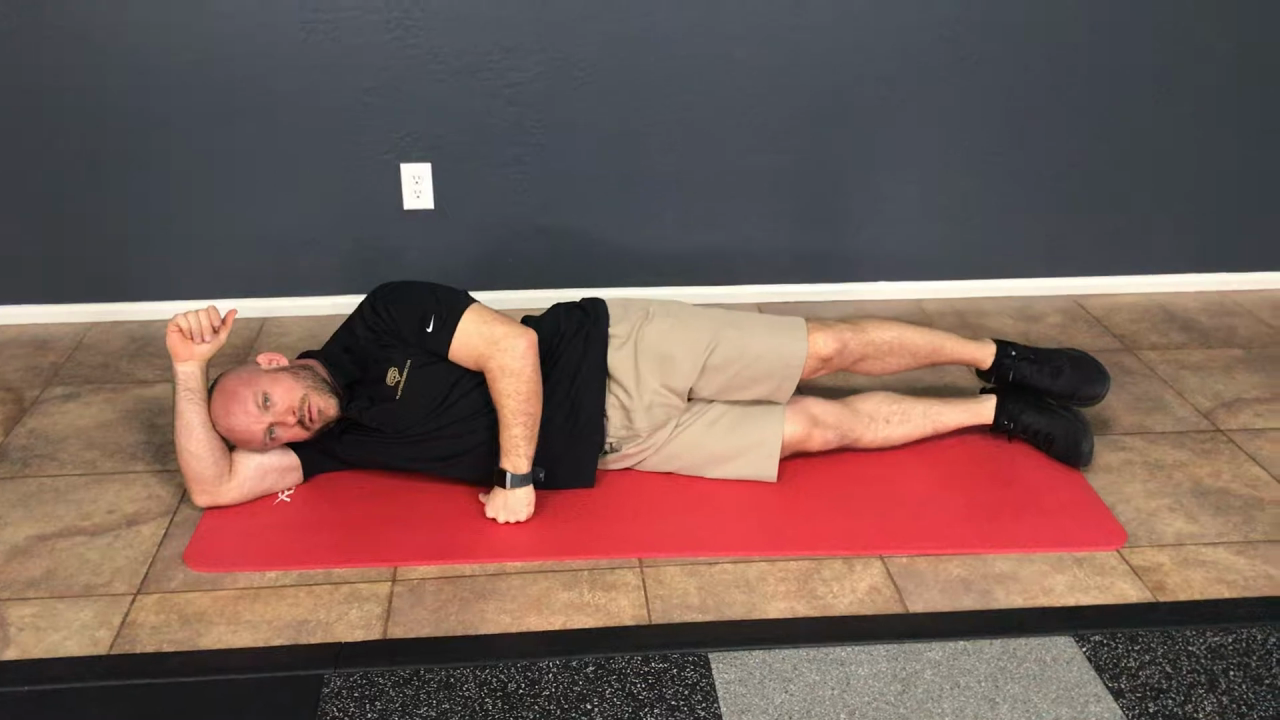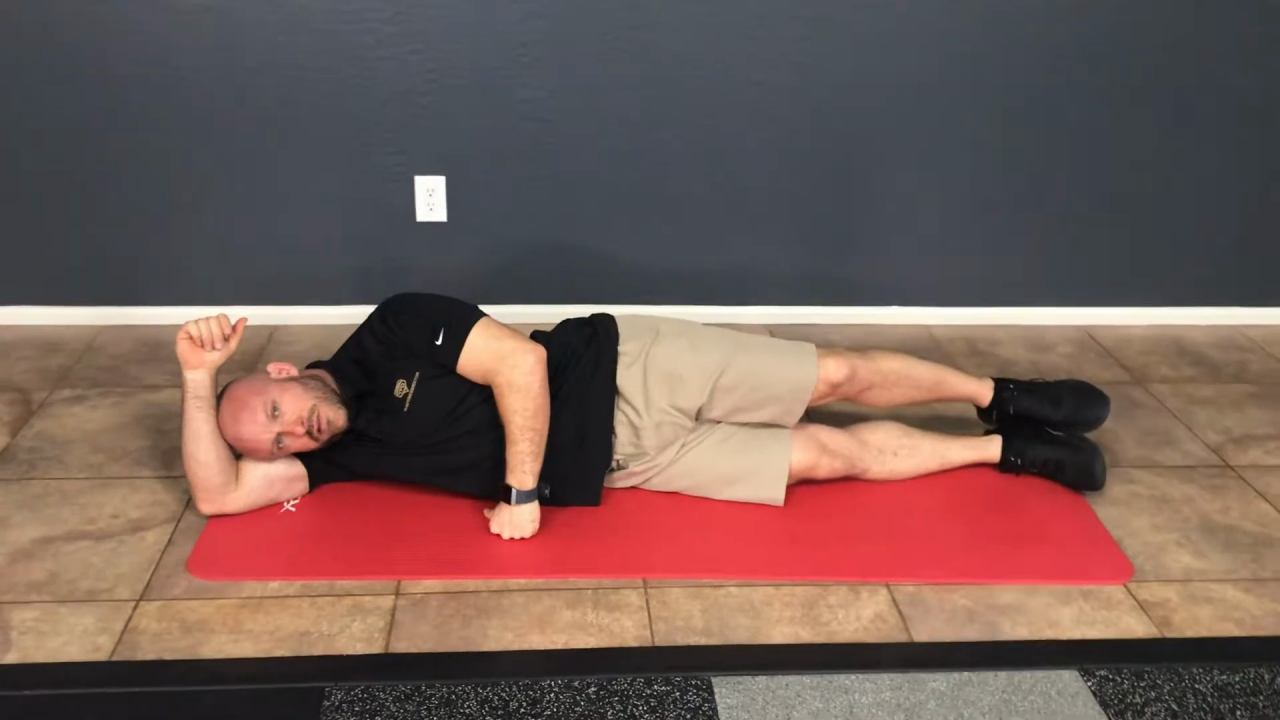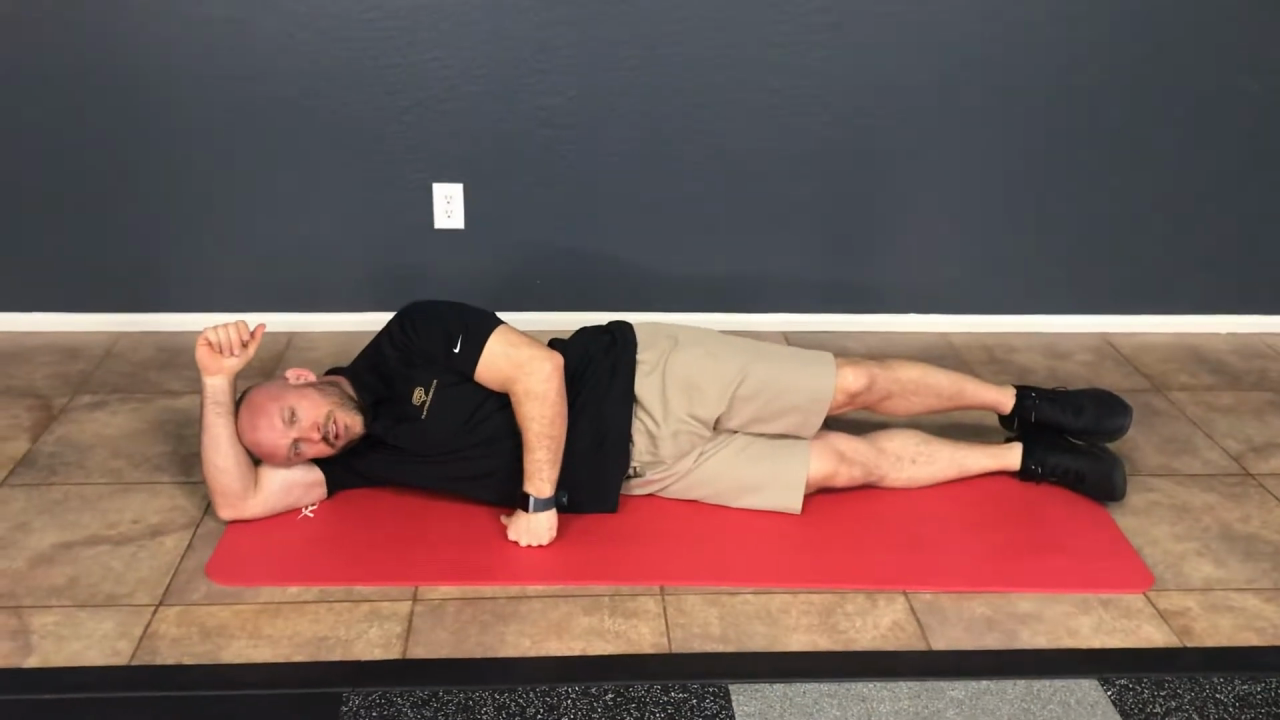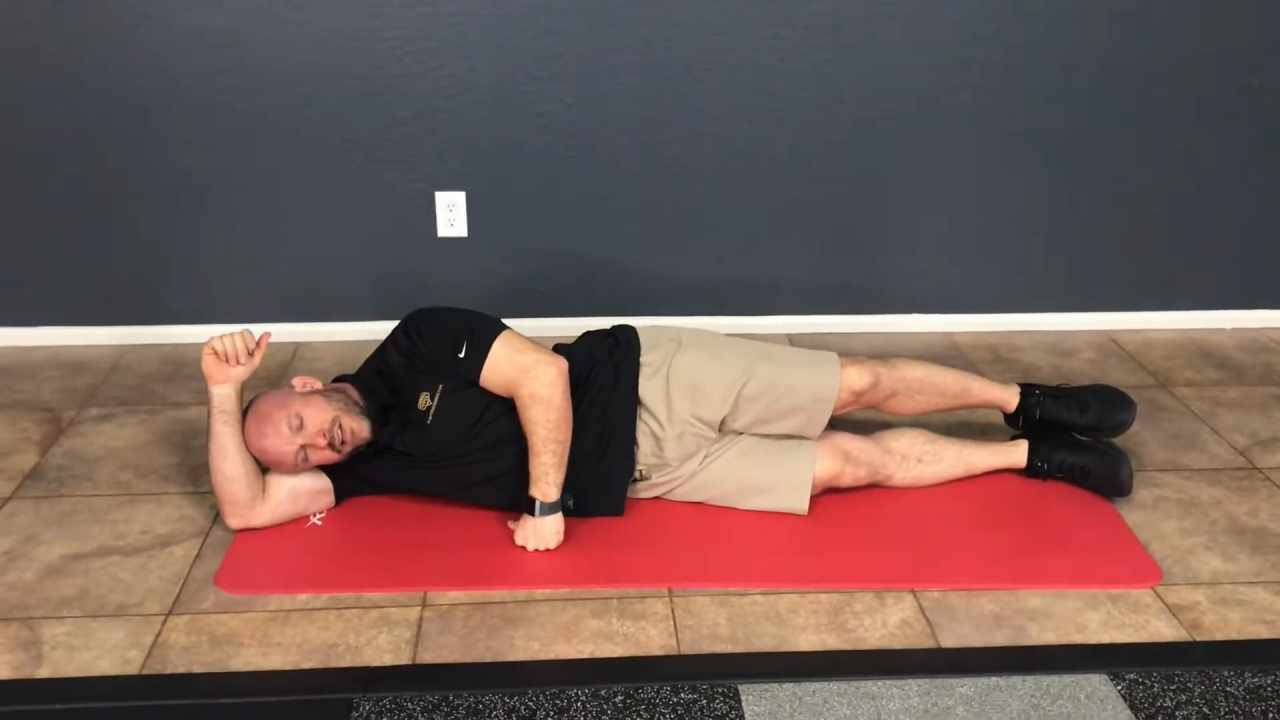
dt=0.7s
person 1, frame 1
left shoulder: (383, 318)
right shoulder: (332, 441)
left elbow: (512, 346)
right elbow: (213, 487)
left wrist: (516, 476)
right wrist: (187, 375)
left hip: (616, 351)
right hip: (608, 444)
left knee: (828, 348)
right knee: (817, 429)
left ankle: (1002, 364)
right ankle: (996, 413)
person 1, frame 2
left shoulder: (393, 330)
right shoulder: (340, 451)
left elbow: (521, 361)
right elbow: (217, 493)
left wrist: (520, 492)
right wrist: (197, 380)
left hip: (627, 369)
right hip: (617, 462)
left knee: (838, 376)
right knee: (827, 455)
left ankle: (1002, 399)
right ankle: (1006, 451)
person 1, frame 3
left shoulder: (412, 335)
right shoulder: (355, 459)
left elbow: (538, 369)
right elbow: (237, 499)
left wrist: (538, 500)
right wrist: (216, 386)
left hip: (645, 377)
right hip: (632, 471)
left knee: (855, 386)
right knee: (844, 465)
left ankle: (1025, 407)
right ankle: (1027, 459)
person 1, frame 4
left shoulder: (418, 343)
right shoulder: (365, 462)
left elbow: (541, 373)
right elbow: (244, 507)
left wrist: (545, 503)
right wrist: (223, 396)
left hip: (649, 379)
right hip: (639, 470)
left knee: (861, 382)
right knee: (851, 462)
left ankle: (1025, 404)
right ankle: (1031, 453)
